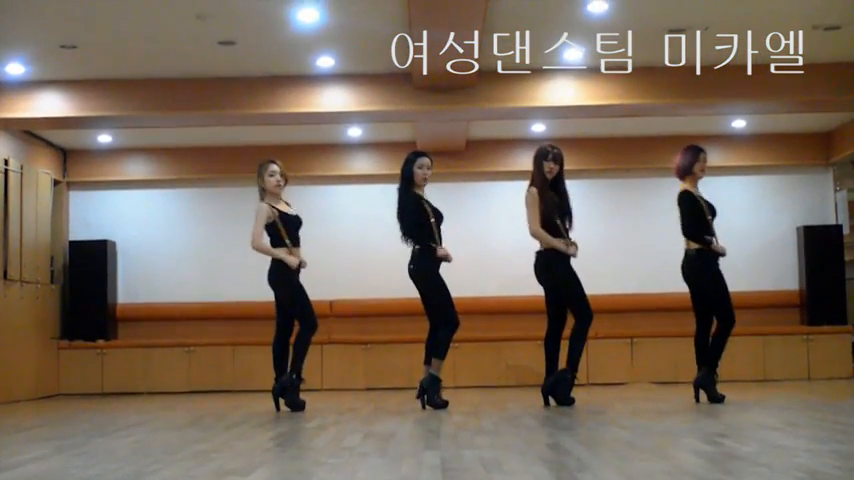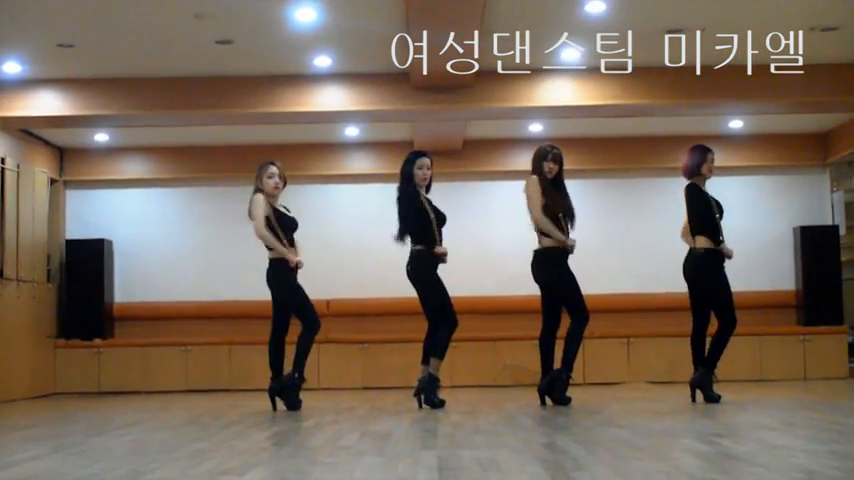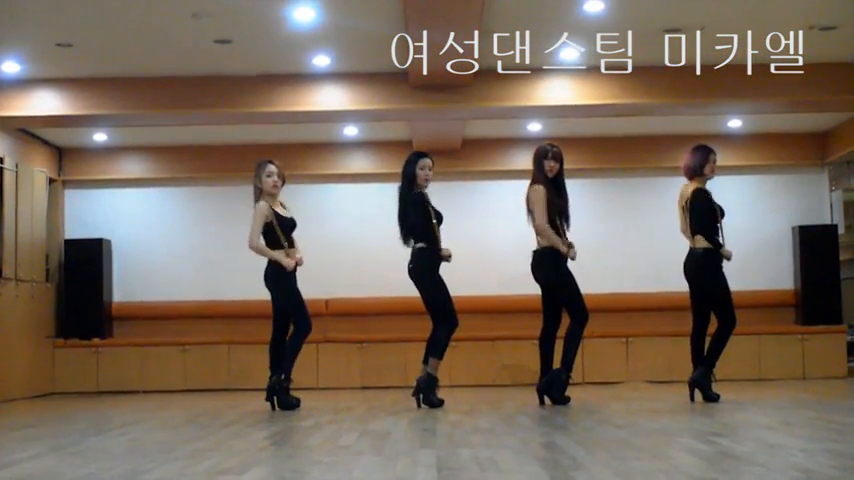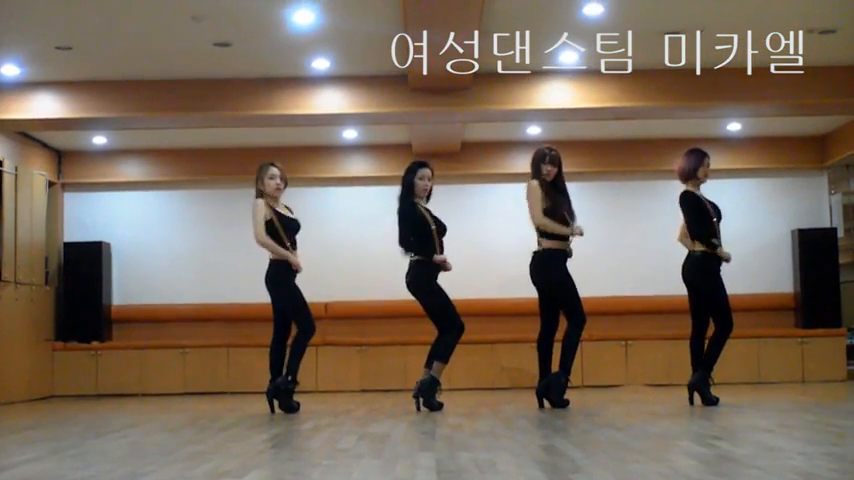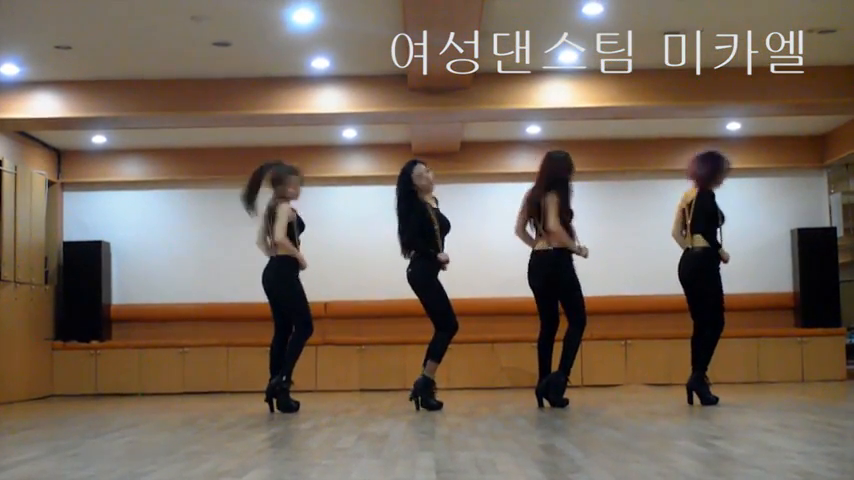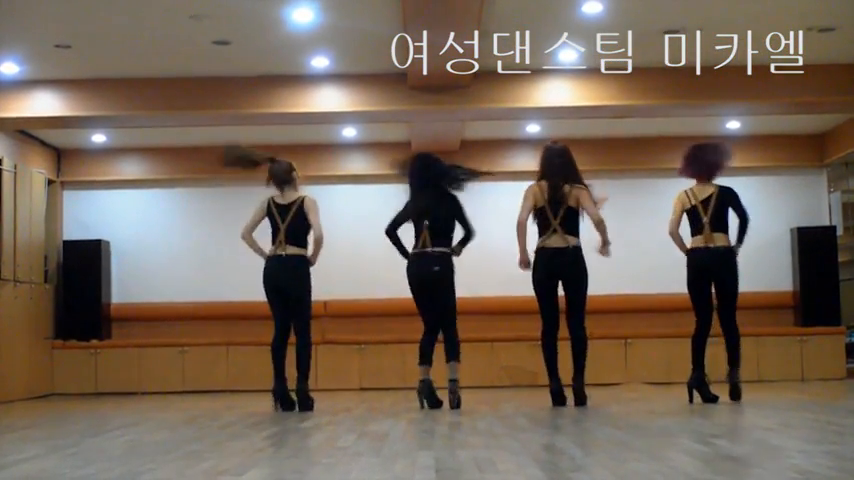
dt=0.5s
person 1, frame 1
left shoulder: (553, 191)
right shoulder: (536, 190)
right elbow: (535, 229)
left wrist: (567, 242)
right wrist: (566, 249)
left hip: (552, 262)
right hip: (553, 262)
left knee: (556, 323)
right knee: (584, 315)
left ankle: (552, 382)
right ankle: (568, 374)
person 1, frame 2
left shoulder: (555, 190)
right shoulder: (534, 182)
left elbow: (554, 223)
right elbow: (537, 217)
left wrist: (565, 240)
right wrist: (565, 239)
left hip: (550, 260)
right hip: (550, 260)
left knee: (551, 323)
right knee: (580, 315)
left ankle: (548, 381)
right ankle: (562, 373)
person 1, frame 3
left shoulder: (553, 187)
right shoulder: (538, 187)
left elbow: (555, 225)
right elbow: (541, 225)
left wrist: (564, 247)
right wrist: (565, 249)
left hip: (548, 260)
right hip: (549, 260)
left knee: (551, 322)
right knee: (579, 315)
left ankle: (546, 381)
right ankle: (561, 374)
person 1, frame 4
left shoulder: (556, 191)
right shoulder: (535, 186)
left elbow: (553, 225)
right elbow: (538, 220)
left wrist: (569, 233)
right wrist: (571, 230)
left hip: (549, 262)
right hip: (549, 262)
left knee: (548, 325)
right knee: (577, 318)
left ankle: (545, 385)
right ankle: (560, 378)
person 1, frame 5
left shoulder: (532, 194)
right shoulder: (554, 195)
left elbow: (520, 229)
right elbow: (554, 226)
right wrist: (578, 248)
left hip: (536, 264)
right hip: (558, 262)
left knee: (548, 324)
right knee: (577, 320)
left ankle: (545, 384)
right ankle: (559, 378)
person 1, frame 6
left shoulder: (535, 189)
right shoulder: (577, 190)
left elbow: (521, 221)
right elbow: (597, 218)
left wrist: (523, 254)
right wrist: (605, 242)
left hip: (544, 260)
right hip: (572, 258)
left knee: (549, 324)
right knee: (576, 323)
left ankle: (555, 385)
right ankle: (578, 385)
person 2, frame 1
left shoulder: (690, 193)
right shoulder: (687, 194)
right elbow: (690, 230)
left wrist: (710, 245)
right wrist: (714, 246)
left hip: (695, 262)
right hip: (701, 262)
left knee: (704, 322)
right knee: (726, 319)
left ankle: (704, 376)
right ankle: (707, 373)
person 2, frame 2
left shoulder: (696, 191)
right shoulder: (694, 188)
right elbow: (706, 223)
right wrist: (723, 246)
left hip: (695, 261)
right hip: (706, 261)
left knee: (700, 323)
right knee: (727, 320)
left ankle: (701, 376)
right ankle: (704, 373)
person 2, frame 3
left shoulder: (686, 191)
right shoulder: (702, 192)
right elbow: (707, 227)
right wrist: (723, 250)
left hip: (694, 260)
right hip: (706, 261)
left knee: (700, 322)
right knee: (727, 320)
left ankle: (700, 375)
right ankle: (703, 372)
person 2, frame 4
left shoulder: (696, 197)
right shoulder: (689, 196)
left elbow: (684, 236)
right elbow: (697, 231)
left wrist: (702, 250)
right wrist: (720, 251)
left hip: (696, 264)
right hip: (703, 265)
left knee: (699, 326)
right knee: (724, 323)
left ankle: (699, 379)
right ankle: (702, 376)
person 2, frame 5
left shoulder: (689, 195)
right shoulder: (707, 194)
left elbow: (677, 231)
right elbow: (705, 227)
right wrist: (720, 251)
left hip: (687, 262)
right hip: (704, 261)
left knee: (701, 324)
right knee: (715, 321)
left ankle: (697, 380)
right ankle: (699, 377)
person 2, frame 6
left shoulder: (684, 196)
right shoulder: (726, 192)
left elbow: (672, 230)
right elbow: (743, 218)
left wrist: (687, 252)
right wrist: (737, 246)
left hip: (697, 260)
right hip: (722, 257)
left knee: (702, 321)
right knee: (728, 320)
left ankle: (698, 376)
right ankle: (733, 374)
person 3, frame 1
left shoulder: (420, 199)
right shoulder: (412, 198)
left elbow: (429, 230)
right elbow: (417, 232)
left wrist: (439, 251)
right wrist: (436, 251)
left hip: (425, 264)
right hip: (424, 264)
left knee: (438, 323)
right knee: (448, 321)
left ankle: (428, 383)
right ankle: (431, 381)
person 3, frame 2
left shoulder: (425, 199)
right shoulder: (410, 195)
left elbow: (433, 228)
right elbow: (411, 226)
left wrist: (439, 249)
right wrist: (433, 248)
left hip: (426, 265)
right hip: (422, 264)
left knee: (437, 323)
right knee: (448, 321)
left ankle: (425, 382)
right ankle: (430, 380)
person 3, frame 3
left shoulder: (417, 197)
right shoulder: (417, 196)
left elbow: (426, 229)
right elbow: (420, 229)
left wrist: (439, 250)
right wrist: (439, 250)
left hip: (424, 263)
right hip: (424, 264)
left knee: (442, 322)
right knee: (448, 320)
left ankle: (424, 381)
right ankle: (429, 381)
person 3, frame 4
left shoulder: (425, 210)
right shoulder: (409, 207)
right elbow: (405, 241)
left wrist: (441, 260)
right wrist: (433, 257)
left hip: (426, 276)
right hip: (421, 276)
left knee: (447, 329)
right knee: (454, 326)
left ankle: (425, 384)
right ankle: (430, 382)
person 3, frame 5
left shoulder: (433, 204)
right shoulder: (416, 205)
right elbow: (412, 240)
left wrist: (438, 258)
right wrist: (437, 256)
left hip: (424, 270)
right hip: (423, 270)
left knee: (443, 326)
right knee: (448, 325)
left ankle: (424, 385)
right ankle: (425, 383)
person 3, frame 6
left shoulder: (415, 202)
right shoulder: (448, 198)
left elbow: (390, 230)
right elbow: (468, 231)
left wrist: (408, 255)
right wrist: (457, 248)
left hip: (416, 267)
right hip: (440, 265)
left knee: (430, 326)
right knee: (448, 326)
left ankle: (425, 383)
right ankle: (453, 384)
person 4, frame 1
left shoulder: (285, 204)
right shoulder: (265, 206)
right elbow: (256, 243)
left wrist: (298, 257)
right wrist: (287, 258)
left hip: (288, 272)
right hip: (282, 272)
left knee: (284, 329)
right knee: (309, 323)
left ankle: (282, 383)
right ankle: (292, 378)
person 4, frame 2
left shoulder: (283, 209)
right shoulder: (259, 199)
right elbow: (260, 230)
left wrist: (296, 256)
right wrist: (288, 255)
left hip: (286, 271)
right hip: (280, 271)
left knee: (279, 330)
right knee: (311, 322)
left ankle: (278, 383)
right ankle: (294, 377)
person 4, frame 3
left shoulder: (280, 206)
right shoulder: (263, 206)
right elbow: (254, 243)
left wrist: (296, 254)
right wrist: (282, 259)
left hip: (284, 272)
right hip: (278, 272)
left knee: (281, 329)
right knee: (303, 325)
left ankle: (276, 384)
right ankle: (281, 380)
person 4, frame 4
left shoulder: (287, 209)
right shoulder: (261, 204)
right elbow: (261, 238)
left wrist: (292, 258)
right wrist: (290, 257)
left hip: (285, 273)
right hip: (279, 274)
left knee: (281, 332)
right knee: (306, 327)
left ankle: (277, 385)
right ankle: (287, 381)
person 4, frame 5
left shoulder: (271, 207)
right shoulder: (285, 207)
left elbow: (263, 239)
right elbow: (279, 238)
right wrist: (299, 257)
left hip: (271, 272)
right hip: (285, 271)
left knee: (282, 331)
right knee: (304, 327)
left ankle: (275, 386)
right ankle: (282, 381)
person 4, frame 6
left shoulder: (268, 203)
right shoulder: (307, 202)
left elbow: (245, 233)
right elbow: (318, 234)
left wrist: (265, 255)
right wrist: (313, 257)
left hip: (273, 269)
right hip: (296, 268)
left knee: (281, 329)
right knee: (302, 330)
left ankle: (280, 387)
right ankle: (302, 391)
